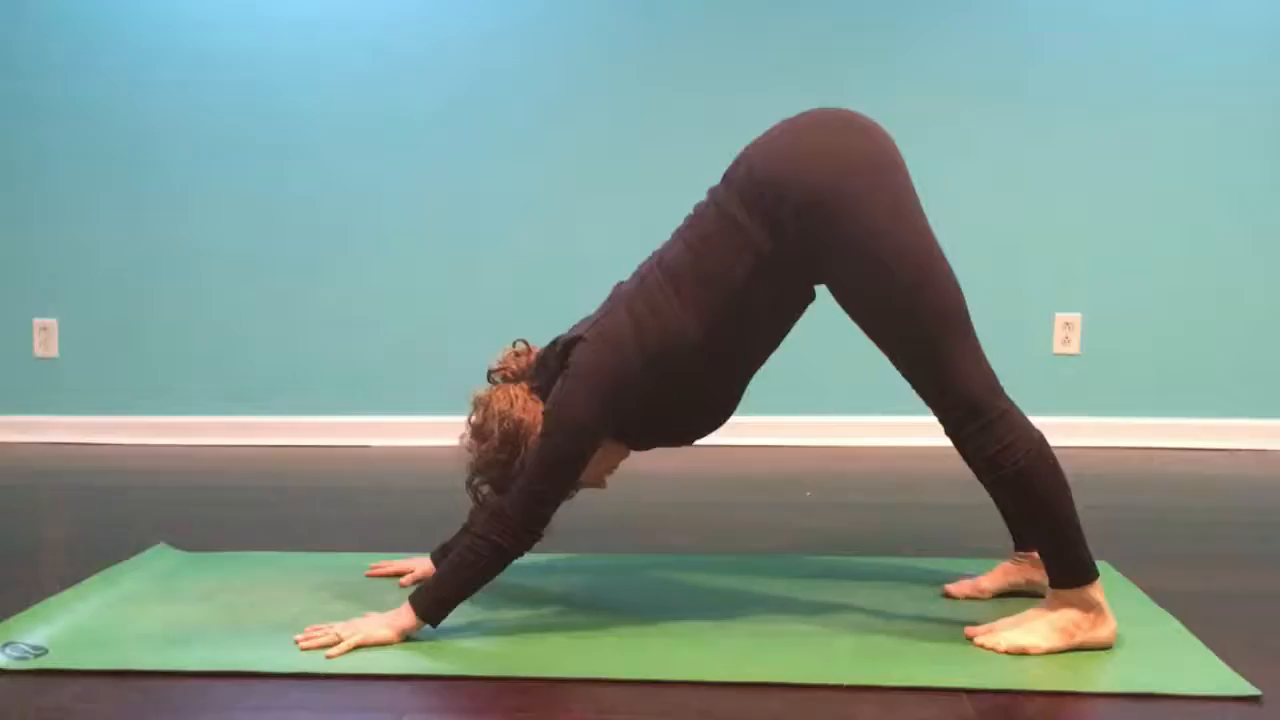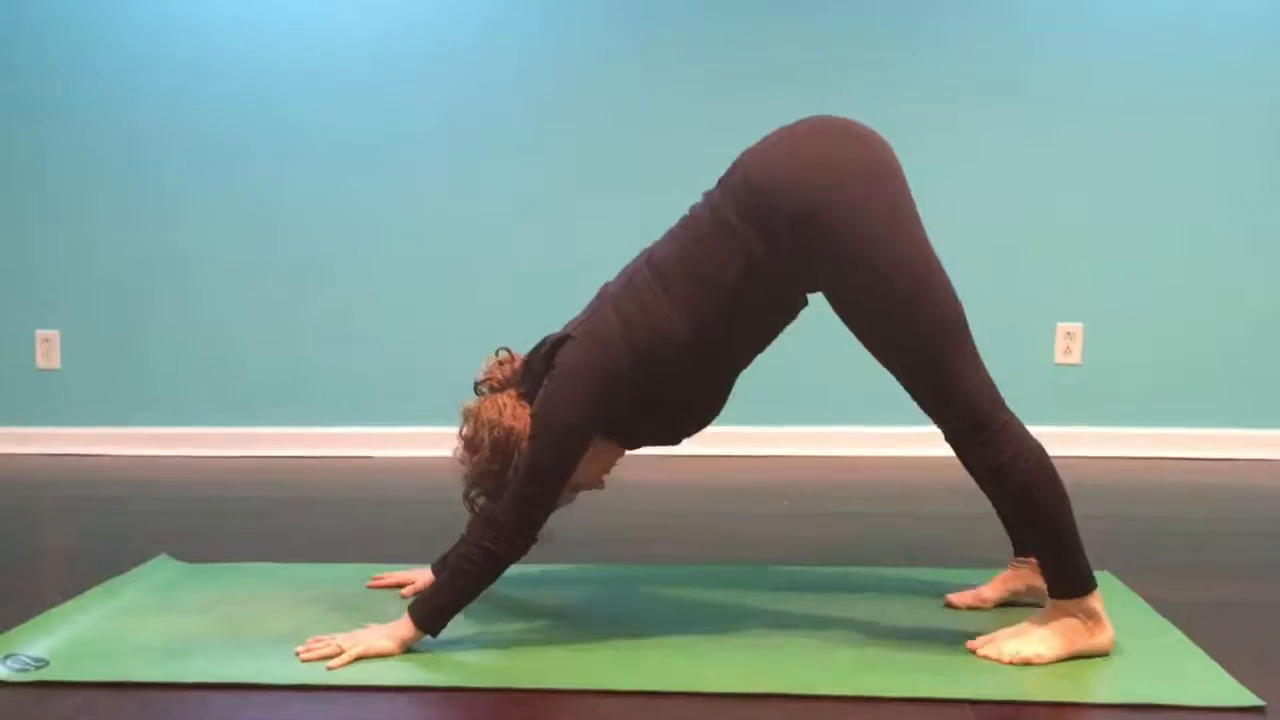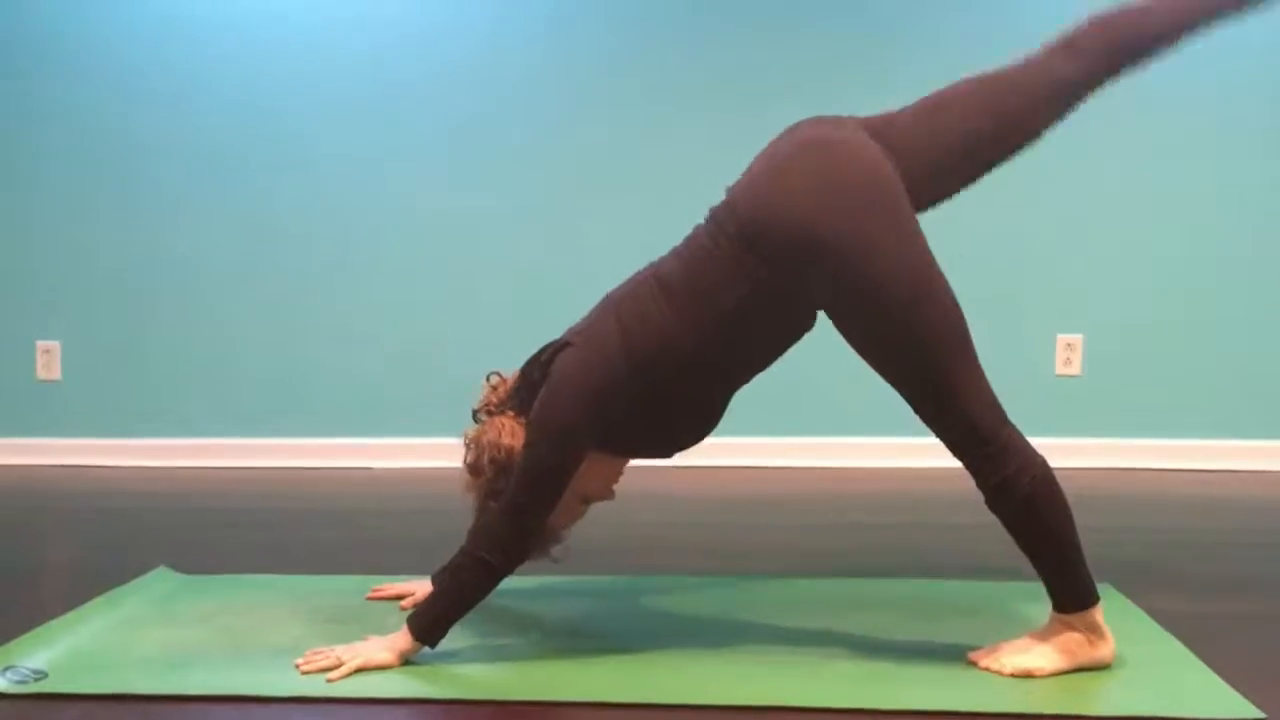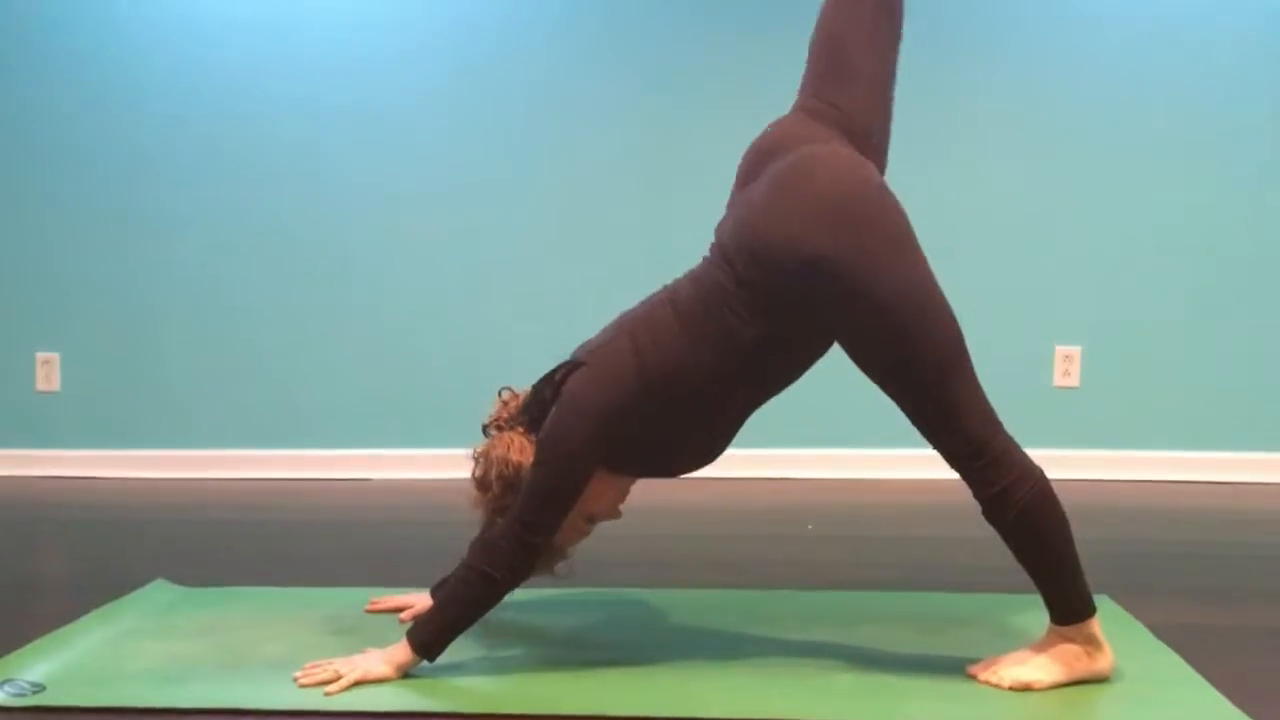
dt=0.2s
person 1, frame 1
left shoulder: (594, 385)
right shoulder: (588, 368)
left elbow: (518, 517)
right elbow: (517, 504)
left wrist: (409, 614)
right wrist: (444, 562)
left hip: (823, 182)
right hip: (817, 173)
left knee: (966, 396)
right knee: (958, 389)
left ankle: (1081, 600)
right ankle: (1032, 552)
person 1, frame 2
left shoulder: (577, 394)
right shoulder: (572, 375)
left elbow: (510, 521)
right elbow: (504, 511)
left wrist: (409, 625)
right wrist: (447, 567)
left hip: (814, 201)
right hip: (809, 176)
left knee: (965, 403)
right knee: (957, 392)
left ankle: (1080, 611)
right ankle: (1044, 560)
person 1, frame 3
left shoulder: (573, 398)
right shoulder: (585, 381)
left elbow: (507, 533)
right elbow: (510, 523)
left wrist: (408, 637)
right wrist: (446, 583)
left hip: (818, 204)
right hip: (825, 173)
left knee: (977, 428)
left ankle: (1080, 623)
person 1, frame 4
left shoulder: (588, 413)
right shoulder: (572, 394)
left elbow: (515, 548)
right elbow: (510, 540)
left wrist: (404, 652)
right wrist: (443, 598)
left hip: (820, 235)
right hip: (802, 179)
left knee: (972, 442)
left ankle: (1078, 637)
